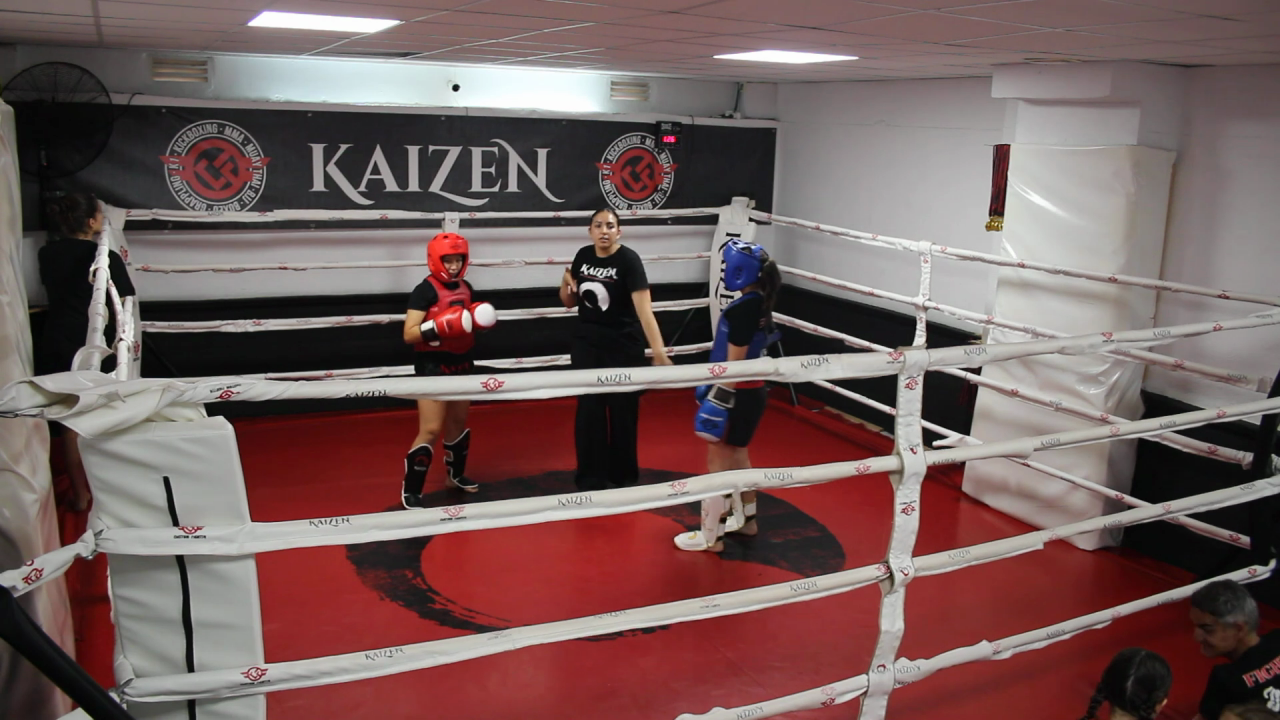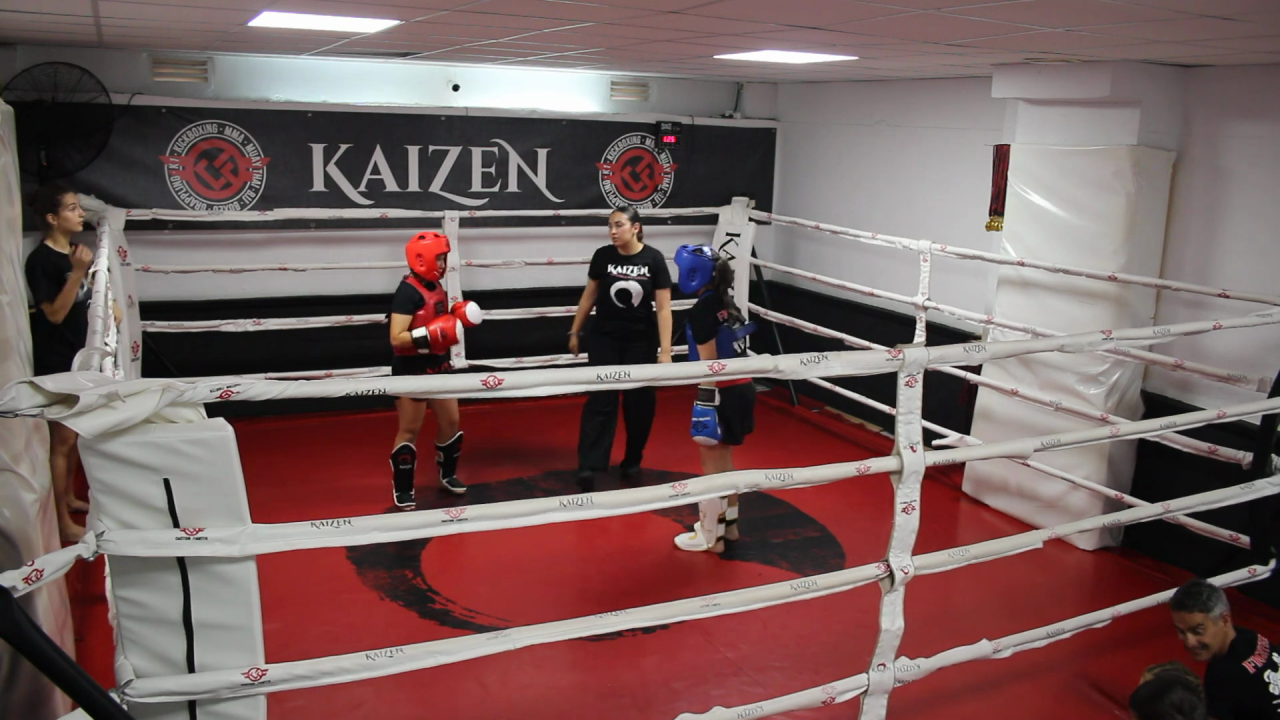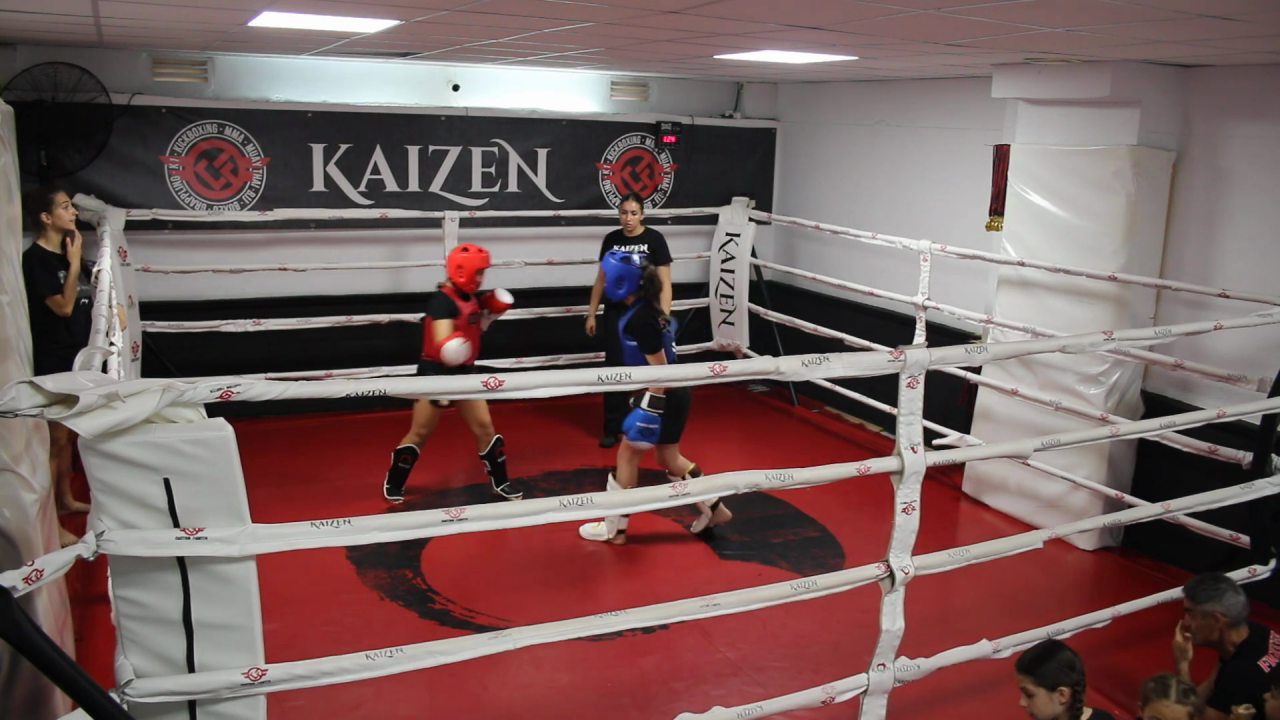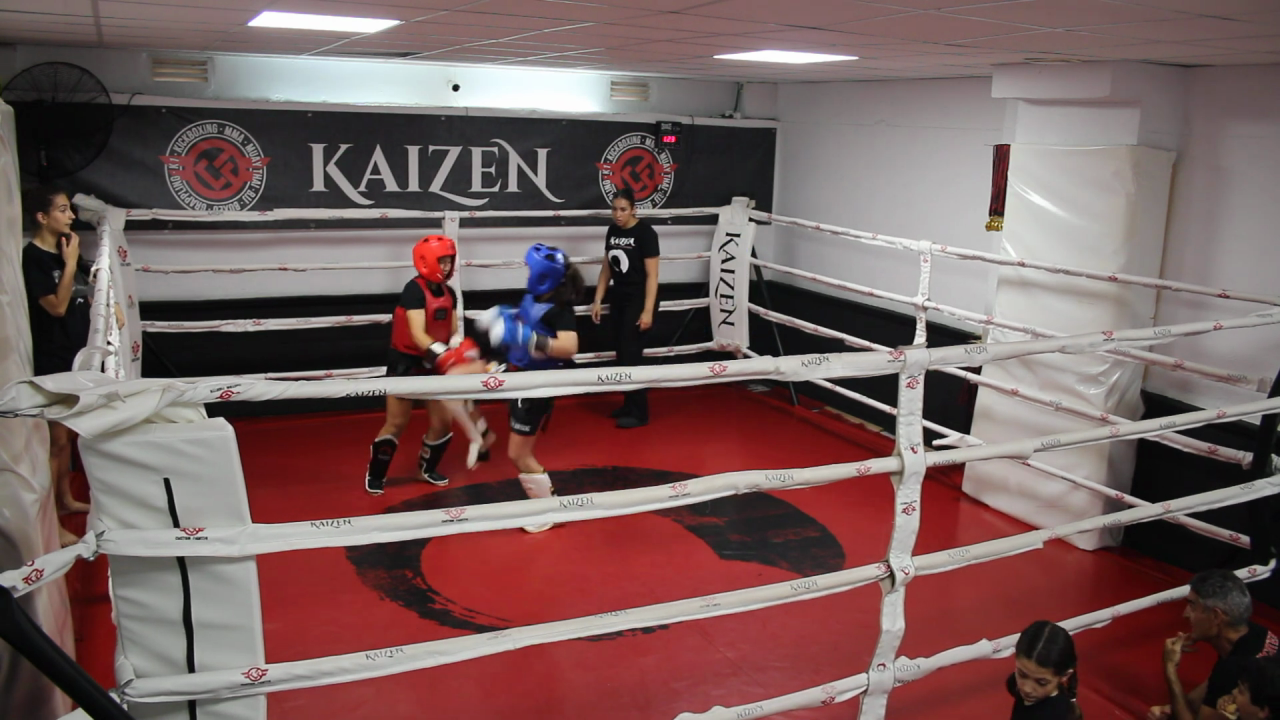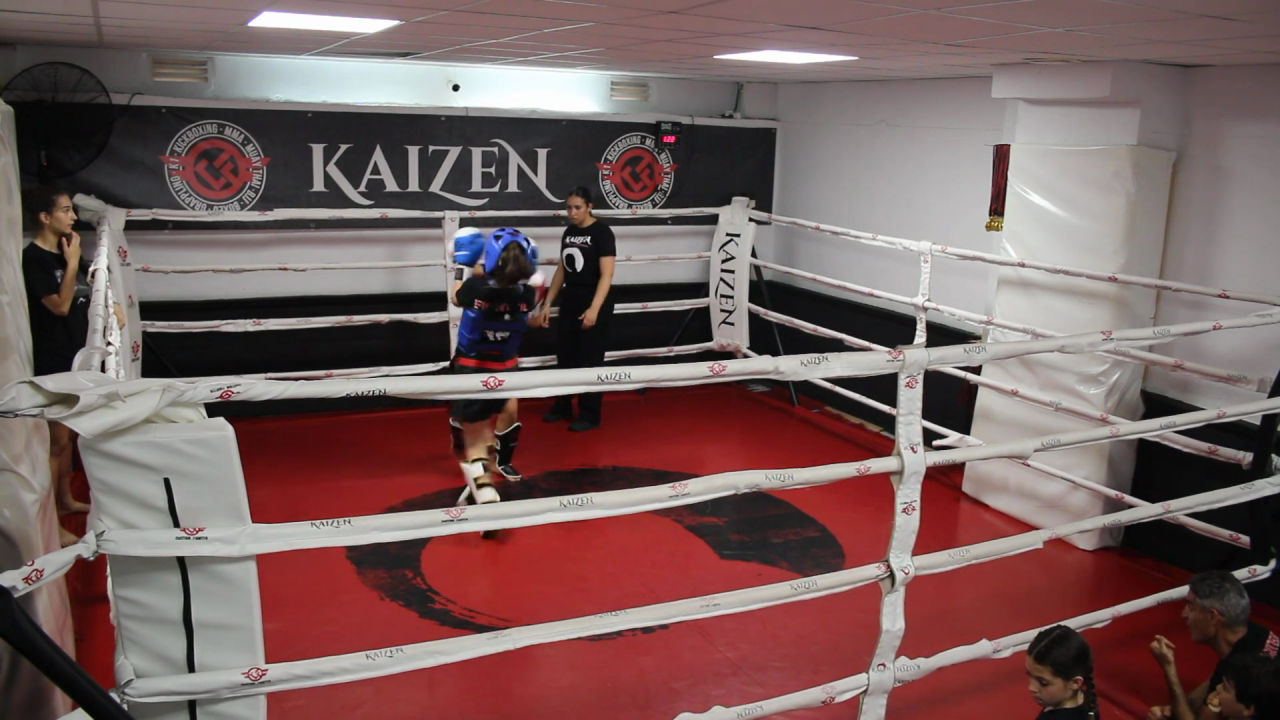
dt=1s
person 1, frame 1
left shoulder: (47, 253)
right shoulder: (107, 257)
left hip: (53, 346)
left knee: (70, 422)
left ankle: (80, 492)
right ankle: (93, 484)
person 1, frame 2
left shoulder: (74, 251)
right shoulder: (40, 260)
right elbow: (55, 314)
right wrist: (76, 272)
left hip: (79, 354)
right hip: (56, 360)
left knee: (77, 433)
right knee: (62, 440)
left ankle: (68, 497)
right ankle: (63, 522)
person 1, frame 3
left shoulder: (68, 251)
right shoulder: (36, 258)
left elbow: (88, 292)
right elbow: (63, 306)
right wrist: (74, 261)
left hip: (76, 356)
right hip: (53, 360)
left knee: (70, 433)
right knee: (56, 438)
left ankle: (66, 499)
person 1, frame 4
left shoulder: (65, 251)
right shoulder: (32, 257)
left elbow: (87, 294)
right elbow: (56, 306)
left wrist: (109, 305)
right wrist: (71, 263)
left hip: (76, 356)
right hip: (52, 360)
left knee: (71, 433)
right knee: (56, 439)
left ankle: (65, 499)
person 1, frame 5
left shoulder: (65, 252)
right shoulder: (33, 257)
left elbow: (90, 287)
right elbow: (60, 305)
left wrist: (111, 306)
right wrist: (74, 262)
left hip: (74, 356)
right hip: (52, 360)
left knee: (70, 431)
right knee: (57, 438)
left ankle: (67, 499)
person 2, frame 1
left shoulder: (741, 310)
right shoulder: (759, 305)
left elbow: (734, 363)
left wrist: (717, 402)
right wrist: (716, 390)
left hip: (737, 395)
right hip: (751, 391)
left knee: (718, 462)
right knee: (737, 457)
left ankle: (710, 536)
right ankle: (746, 518)
person 2, frame 2
left shoulder: (701, 311)
right shoulder: (726, 303)
left elbow: (709, 362)
left wrist: (705, 405)
left hip: (723, 393)
right hip: (741, 388)
left knee: (711, 464)
right knee: (723, 459)
left ankle: (711, 537)
right ankle: (728, 523)
person 2, frame 3
left shoulder: (641, 317)
right shoulder: (641, 309)
left elbow: (660, 368)
left wrist: (649, 411)
left hip: (667, 397)
right hip: (675, 395)
left knee: (628, 455)
right knee: (668, 457)
left ankle: (614, 529)
right ankle: (713, 508)
person 2, frame 4
left shoulder: (561, 310)
right shoulder: (532, 298)
left elbow: (569, 349)
left wrist: (526, 338)
right wrist: (502, 320)
right hip: (513, 372)
left knee: (520, 455)
person 2, frame 5
left shoulder: (474, 289)
right shoulder: (527, 293)
left elbow: (457, 295)
left wrist: (463, 261)
left hip: (471, 373)
right hip: (498, 374)
left knee: (473, 445)
right knee: (481, 427)
left ankle: (489, 506)
right ankle: (482, 486)
person 3, frame 1
left shoulder: (465, 288)
right shoulder: (425, 291)
left elbow: (473, 323)
right elbow: (408, 334)
left wrist: (485, 318)
right wrist: (440, 326)
left hip: (461, 363)
right hip: (432, 366)
left knee: (458, 423)
right knee: (430, 430)
left ankle: (456, 474)
right ankle: (411, 490)
person 3, frame 2
left shoulder: (436, 287)
right shoulder: (407, 293)
right elbow: (397, 339)
left wrist: (457, 316)
right wrist: (433, 334)
left hip: (439, 365)
right hip: (412, 369)
left knee: (451, 423)
right knee: (409, 431)
left ankle: (448, 474)
right ankle: (402, 488)
person 3, frame 3
left shoulder: (469, 296)
right shoulder: (442, 302)
right elbow: (441, 343)
left wrist: (491, 312)
right wrist: (451, 350)
left hip: (464, 371)
right hip: (436, 372)
left knee: (484, 428)
right knee: (420, 434)
left ankle: (500, 482)
right ankle: (394, 483)
person 3, frame 4
left shoulder: (448, 292)
right shoulder: (414, 290)
left elbow: (455, 330)
right elbow: (418, 334)
left wrist: (466, 351)
right wrist: (444, 354)
left hip: (433, 364)
right hip: (406, 363)
left knee: (444, 419)
right knee: (396, 425)
left ankle: (428, 467)
right ankle: (375, 473)
person 3, frame 5
left shoulder: (519, 287)
right shoulder: (481, 275)
right elbow: (457, 294)
right wrist: (462, 265)
left hip: (503, 354)
right hip: (472, 349)
left knee: (510, 410)
left ankle: (502, 460)
right ankle: (460, 443)
person 4, frame 1
left shoulder: (628, 260)
right shoulder: (583, 256)
left elbow: (644, 309)
right elbow: (569, 302)
left wrist: (659, 351)
right wrist: (565, 286)
left hip: (623, 346)
right hip: (585, 345)
left knee: (623, 412)
right knee: (589, 412)
left ankle: (625, 477)
right ankle: (590, 481)
person 4, frame 2
left shoulder: (653, 259)
right shoulder: (602, 256)
left elbow: (663, 308)
right elbow: (589, 297)
left wrist: (665, 350)
right wrist: (574, 332)
left hip: (641, 341)
right hip: (604, 338)
left knee: (640, 401)
right knee: (600, 398)
left ankle: (633, 458)
right ankle: (588, 466)
person 4, frame 3
left shoulder: (654, 239)
right shoulder: (611, 240)
left elbow: (665, 283)
right elbow: (601, 279)
left wrist: (663, 317)
right wrist: (591, 313)
right hip: (616, 314)
right knee: (615, 370)
right ankle: (612, 428)
person 4, frame 4
left shoulder: (645, 233)
right shoulder: (612, 231)
left elbow: (652, 275)
right elbow: (607, 268)
left wrist: (648, 311)
right wrist: (597, 301)
left hip: (639, 301)
right hip: (619, 300)
left knee: (629, 355)
right knee: (625, 354)
left ankle: (637, 413)
right ankle: (632, 405)
person 4, frame 5
left shoulder: (602, 232)
right shoulder: (569, 233)
left elbow: (607, 274)
right elbow: (561, 272)
left wrist: (594, 309)
right wrist: (546, 305)
left hip: (593, 305)
right hip: (570, 302)
left knee: (589, 360)
right knee: (565, 356)
left ankle: (590, 416)
right ankle: (562, 407)
